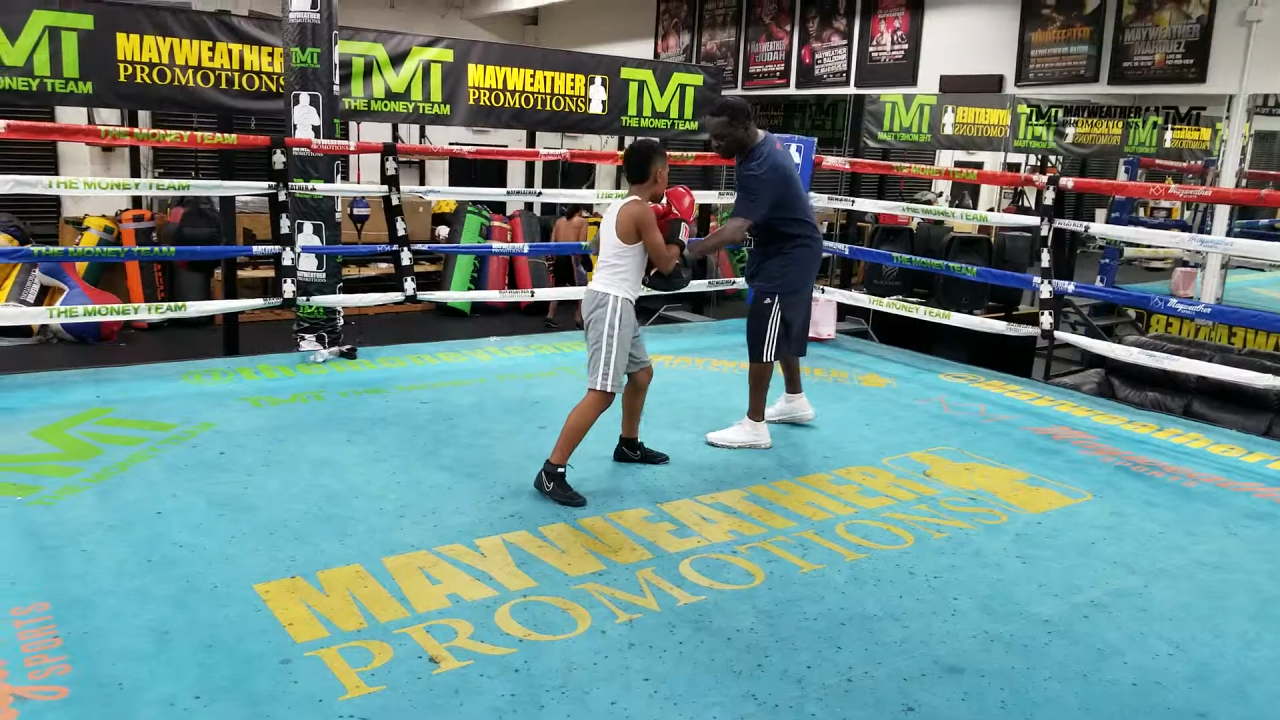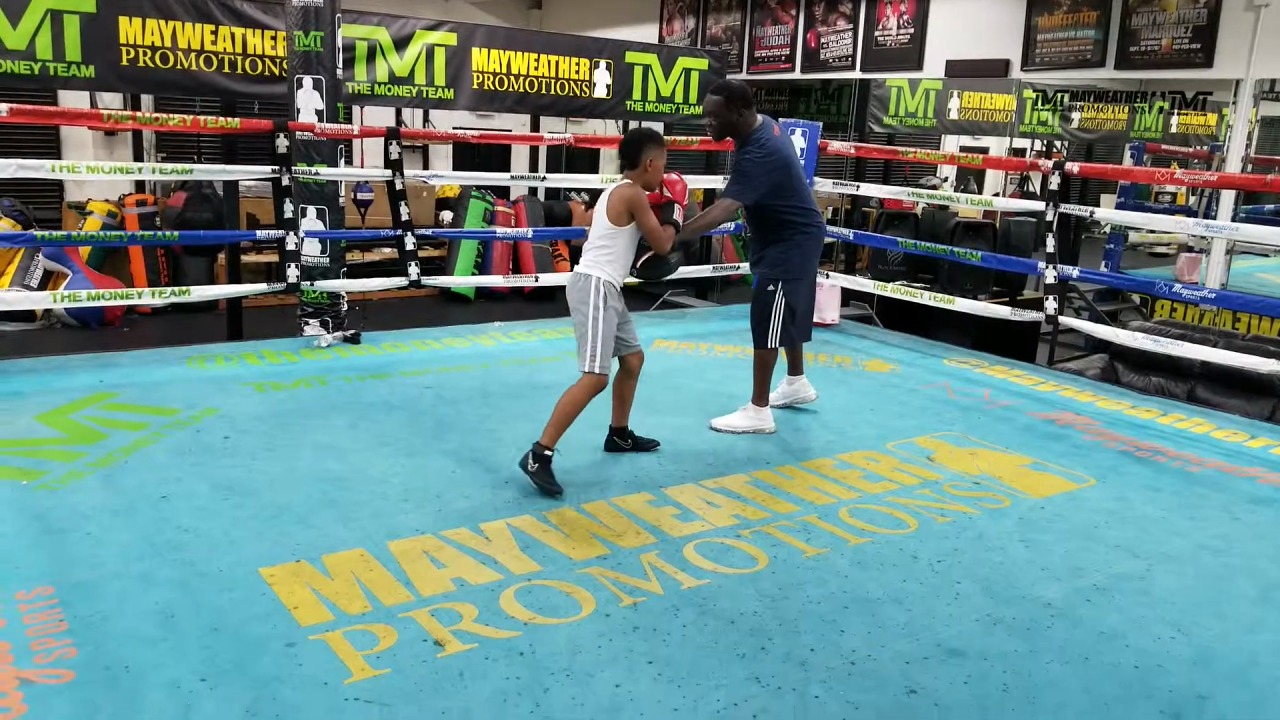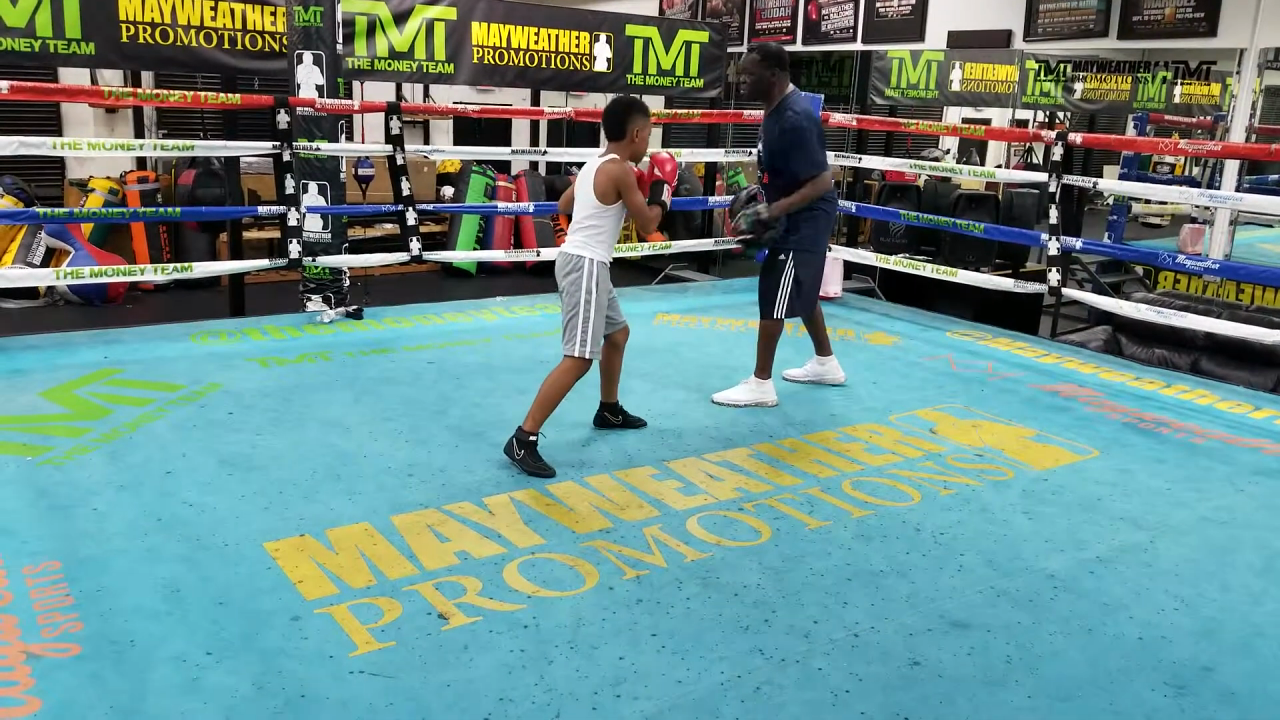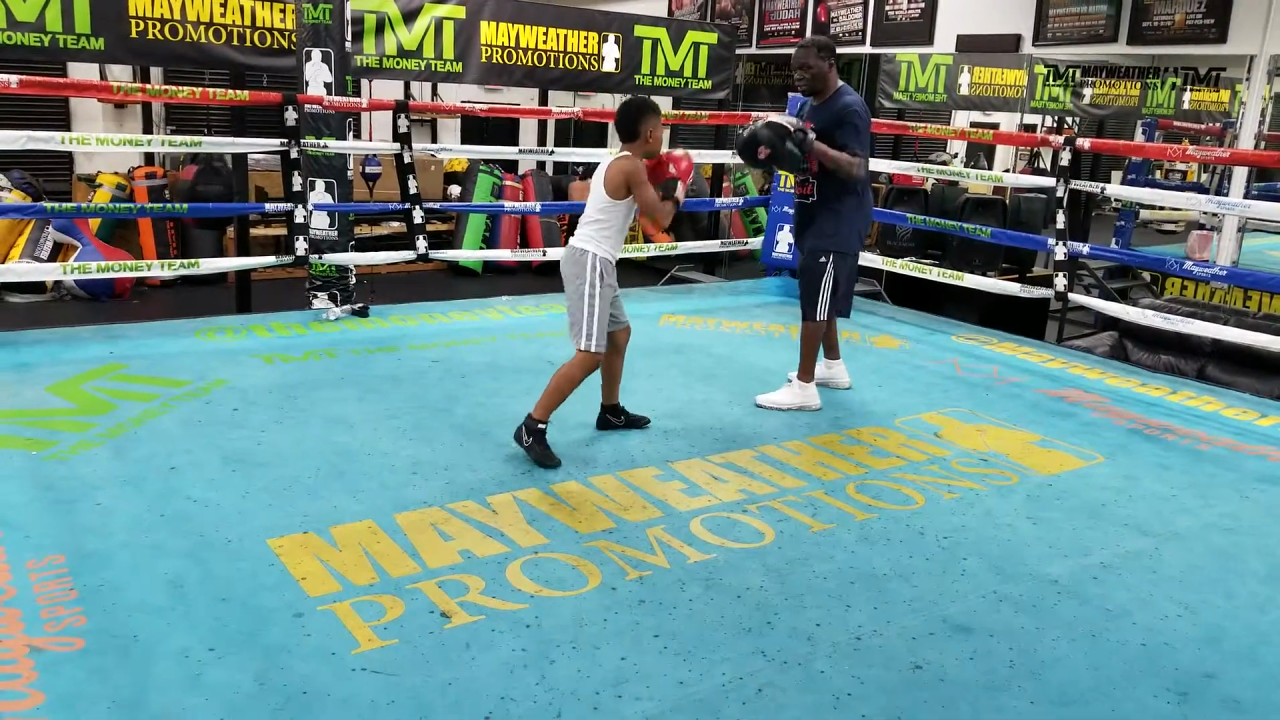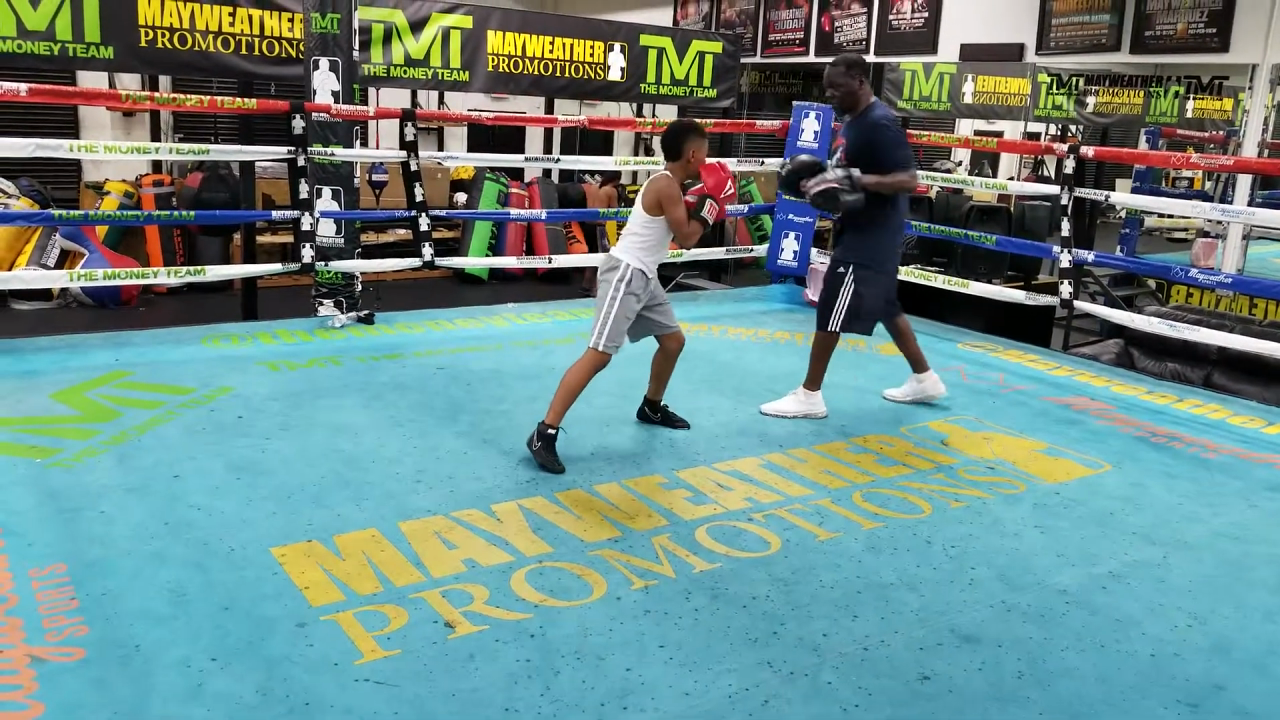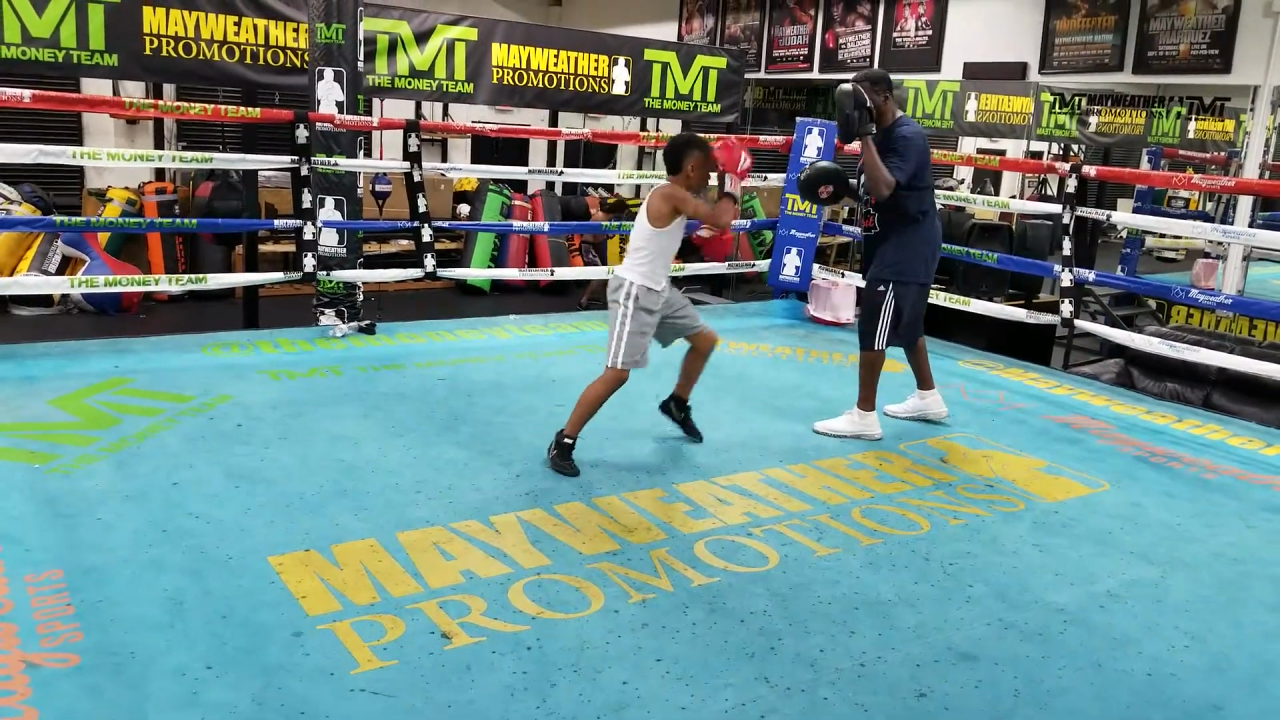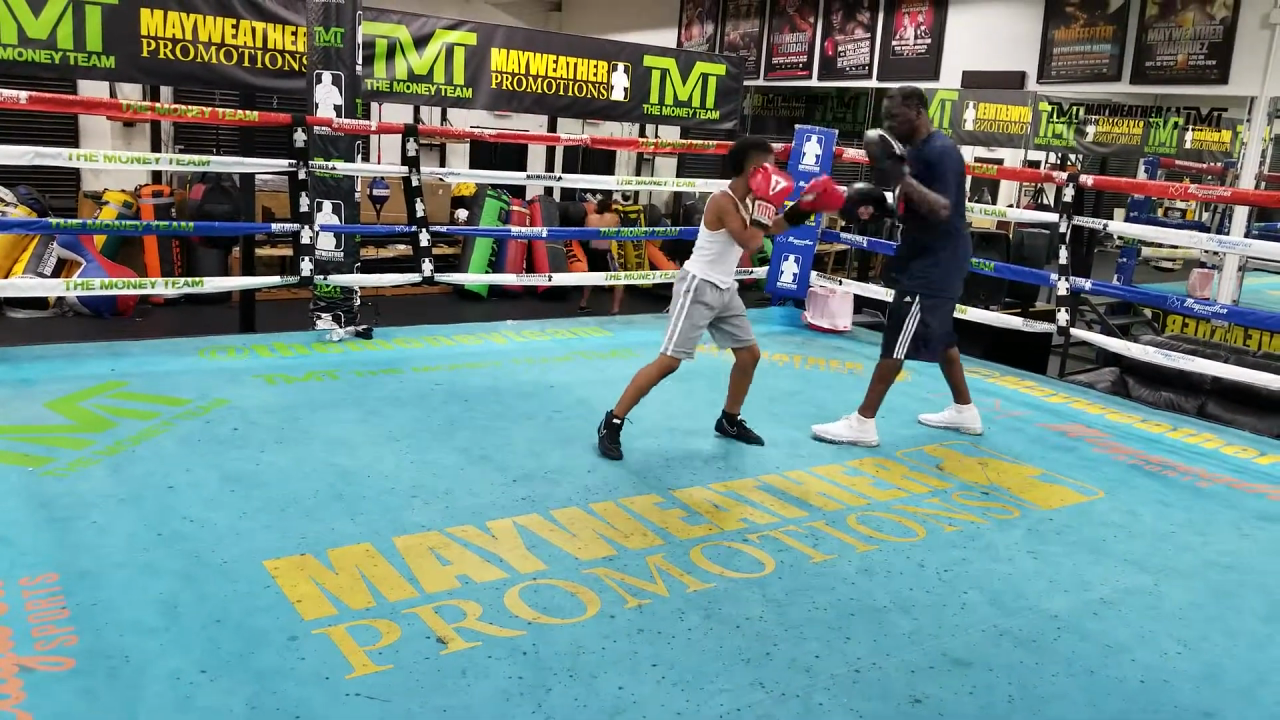
dt=0.7s
person 1, frame 1
left shoulder: (762, 167)
right shoulder: (762, 144)
left elbow: (734, 229)
left wrist: (688, 252)
left hip: (789, 255)
right hip: (784, 249)
left knee: (762, 335)
right knee: (780, 330)
left ankle: (754, 426)
right ankle: (795, 401)
person 1, frame 2
left shoulder: (760, 154)
right shoulder: (763, 126)
left elbow: (723, 210)
left wrist: (673, 236)
left hip: (791, 241)
right hip: (790, 235)
left knee: (767, 320)
right knee: (786, 314)
left ankle: (758, 411)
right ankle: (797, 383)
person 1, frame 3
left shoulder: (794, 119)
right shoulder: (778, 107)
left elbow: (820, 183)
left wrist: (769, 212)
right wrist: (761, 202)
left hip: (805, 218)
right hip: (799, 218)
left knee: (774, 295)
right knee: (800, 290)
left ankle: (761, 384)
right ankle: (825, 362)
person 1, frame 4
left shoulder: (849, 107)
right shoulder: (808, 105)
left elbow: (855, 169)
left wrist: (809, 139)
left hip: (841, 216)
right hip: (814, 214)
left knee: (815, 297)
right knee: (822, 295)
left ankle: (804, 387)
right ankle: (832, 366)
person 1, frame 5
left shoulder: (881, 123)
right shoulder: (853, 121)
left elbow: (908, 182)
left wrist: (858, 180)
right wrist: (826, 181)
left hip: (874, 231)
right hip: (866, 229)
left knee: (831, 309)
right knee: (883, 304)
left ankle: (810, 395)
right ankle: (924, 379)
person 1, frame 6
left shoulder: (906, 136)
right shoulder: (882, 133)
left elbow: (883, 187)
right elbow: (871, 186)
left wrist: (865, 134)
left hip: (908, 244)
right hip: (899, 243)
left knee: (874, 325)
right knee: (905, 323)
left ankle: (864, 416)
right ankle: (927, 397)
person 1, frame 7
left shoulder: (940, 152)
right shoulder: (913, 150)
left elbow: (942, 210)
left wrist: (903, 178)
left hip: (938, 259)
right hip: (928, 258)
left knee: (897, 339)
right knee: (938, 334)
left ankle: (862, 422)
right ankle: (964, 410)
person 2, frame 1
left shoulder: (619, 207)
right shoulder: (641, 211)
left elbow: (597, 245)
right elbow: (665, 264)
right wrist: (680, 224)
left hip: (613, 302)
right hip: (611, 303)
left knee: (642, 373)
right knee: (601, 392)
left ankle: (629, 445)
right ankle: (552, 472)
person 2, frame 2
left shoulder: (614, 193)
right shoulder: (633, 194)
right elbow: (662, 245)
right wrist: (673, 207)
left hip: (604, 287)
right hip: (594, 287)
left knee: (632, 358)
right knee: (594, 376)
left ankle: (619, 435)
right ankle: (539, 455)
person 2, frame 3
left shoulder: (593, 165)
right shoulder: (620, 170)
left elbow: (563, 206)
right elbow: (647, 227)
right wrist: (662, 187)
left hip: (586, 263)
right hip: (586, 265)
left knee: (618, 334)
right knee: (579, 358)
left ankle: (609, 410)
right ankle: (523, 440)
person 2, frame 4
left shoulder: (614, 165)
right shoulder: (631, 168)
right elbow: (661, 219)
left wrist: (660, 178)
right wrist: (677, 184)
left hip: (598, 263)
right hip: (589, 263)
left knee: (620, 335)
right knee: (590, 354)
left ankle: (610, 411)
right ankle: (532, 428)
person 2, frame 5
left shoulder: (667, 182)
right shoulder: (666, 186)
right elbow: (686, 239)
left wrist: (704, 200)
right wrist: (711, 200)
left hip: (643, 275)
right hip: (624, 273)
left knee: (673, 340)
right knee: (598, 355)
left ankle: (652, 407)
right ankle: (544, 433)
person 2, frame 6
left shoulder: (677, 195)
right shoulder: (669, 195)
right elbow: (722, 220)
right wrist: (732, 180)
left hip: (659, 289)
right hip: (633, 289)
left knee: (705, 339)
right knee: (617, 373)
left ankle: (677, 403)
right ankle: (563, 443)
person 2, frame 7
left shoulder: (747, 198)
right shoulder: (723, 201)
left elbow: (772, 227)
right elbow: (751, 243)
left wrist: (807, 205)
right wrist: (768, 203)
left hip: (724, 289)
right hip: (699, 286)
left knee: (749, 354)
right knee: (668, 360)
left ankle: (730, 420)
right ankle: (612, 424)
